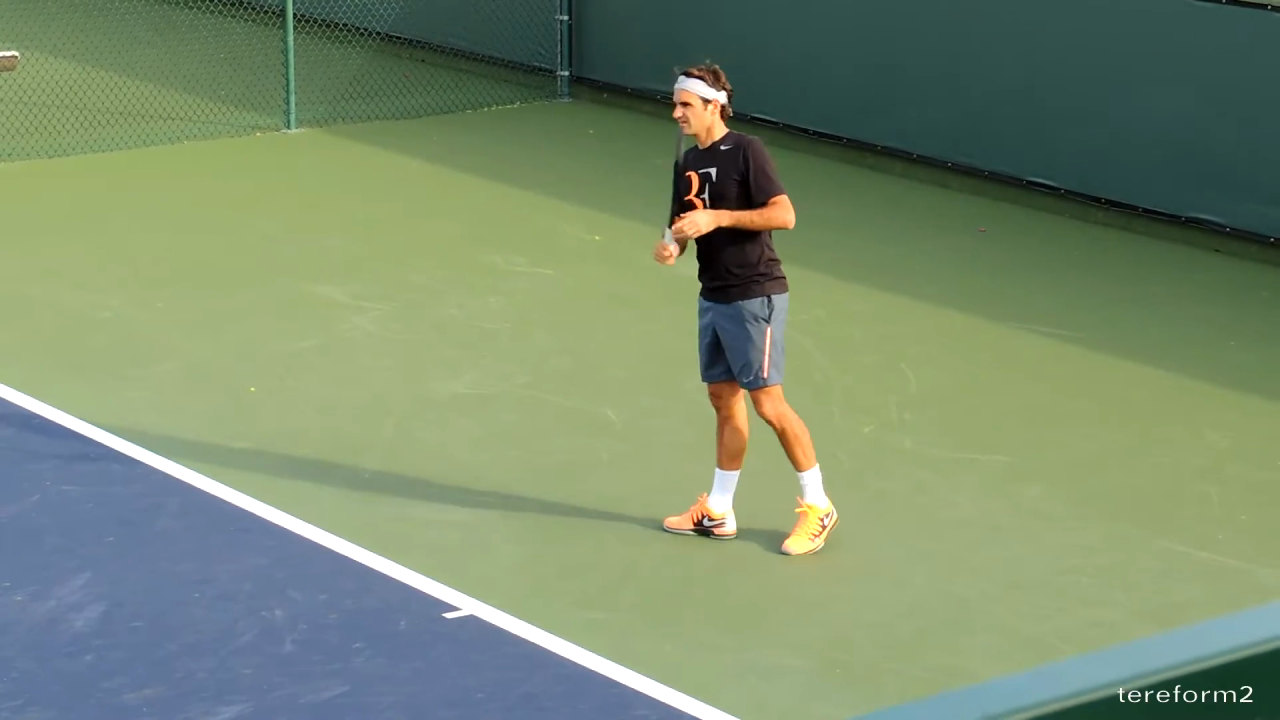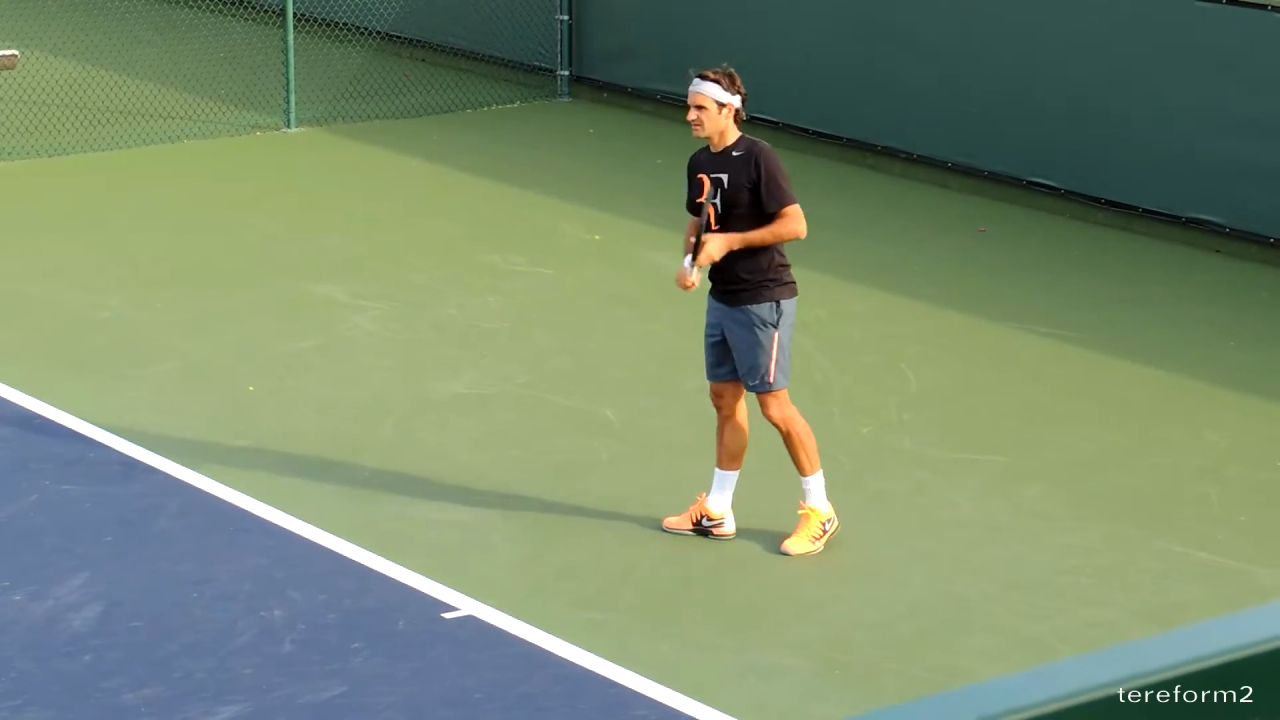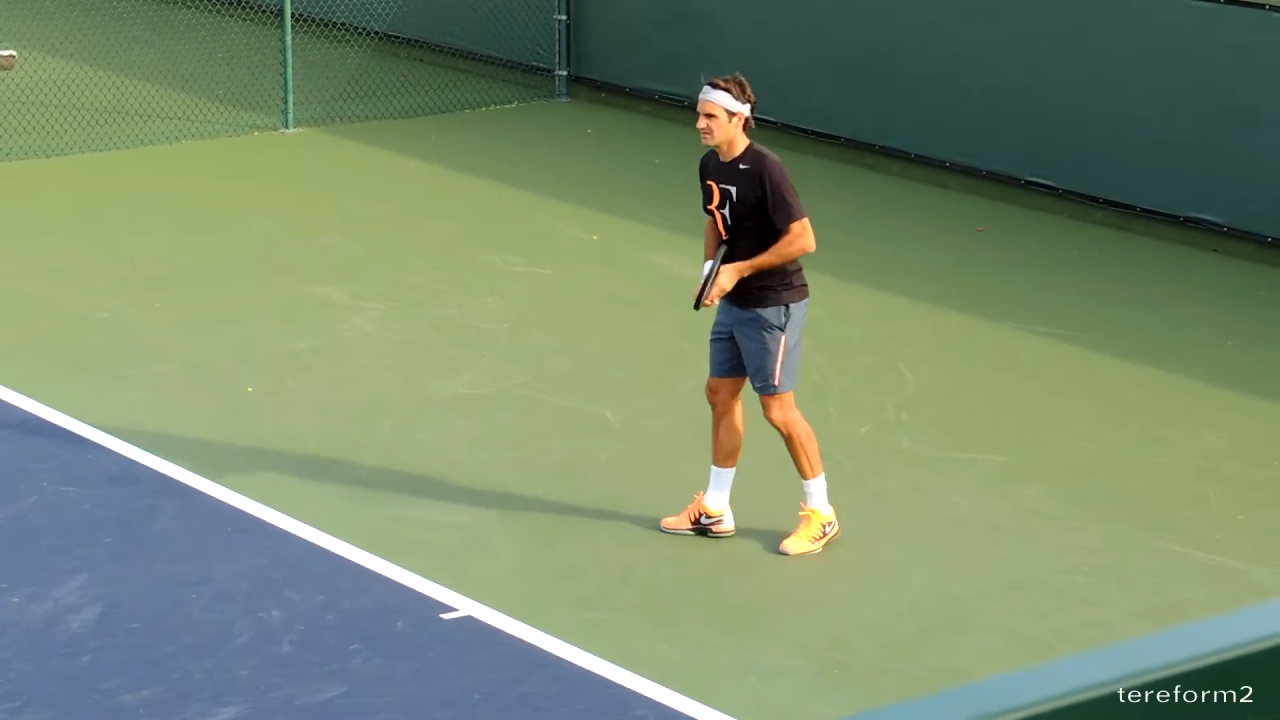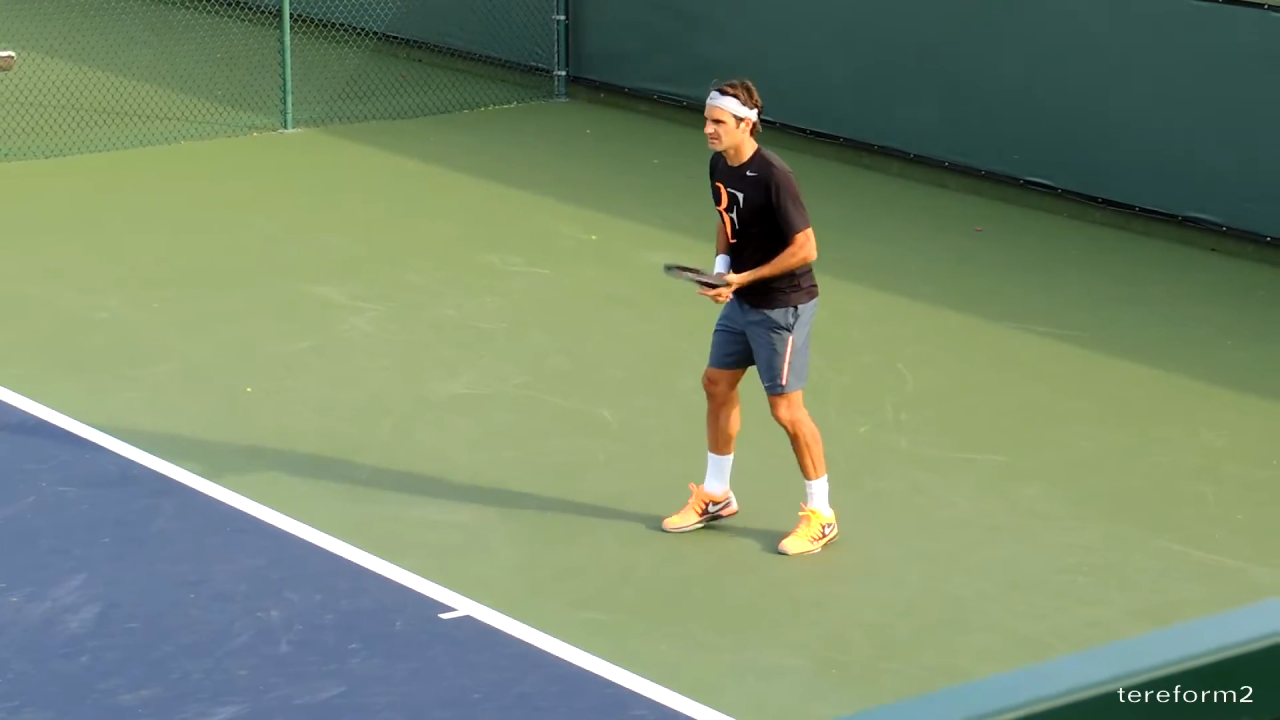
dt=0.1s
person 1, frame 1
left shoulder: (747, 151)
right shoulder: (686, 163)
left elbow: (784, 216)
right elbow: (683, 227)
left wrist: (716, 219)
right wrist: (669, 245)
left hip: (755, 298)
right hip: (712, 300)
left knee: (768, 405)
right knee: (724, 401)
left ankle: (817, 506)
right ankle: (717, 510)
person 1, frame 2
left shoulder: (759, 157)
right shoulder: (698, 162)
left elbow: (796, 226)
left wrist: (729, 241)
right wrist: (689, 262)
left hip: (764, 302)
right hip: (722, 300)
left knee: (775, 408)
right knee: (725, 401)
left ankle: (819, 509)
right ankle: (716, 510)
person 1, frame 3
left shoulder: (767, 170)
right shoulder: (709, 164)
left elbow: (803, 241)
left wrist: (739, 271)
right wrist: (710, 270)
left hip: (774, 306)
right hip: (733, 304)
left knee: (779, 411)
right knee: (720, 397)
left ankle: (820, 513)
right ankle: (713, 511)
person 1, frame 4
left shoulder: (774, 175)
right shoulder: (719, 165)
left elbow: (805, 249)
left wrist: (744, 278)
right wrist: (721, 265)
left hip: (783, 305)
right hip: (743, 301)
left knee: (786, 409)
right knee: (717, 386)
left ankle: (820, 514)
right ankle: (715, 495)
